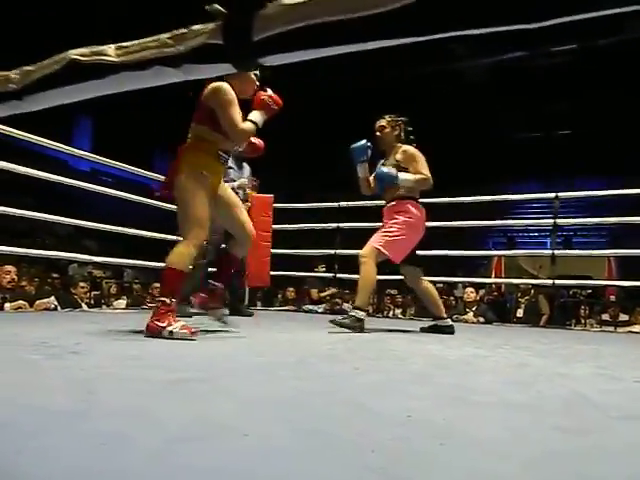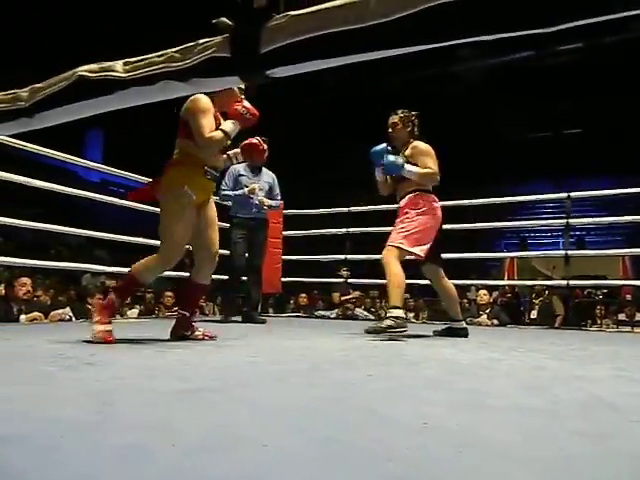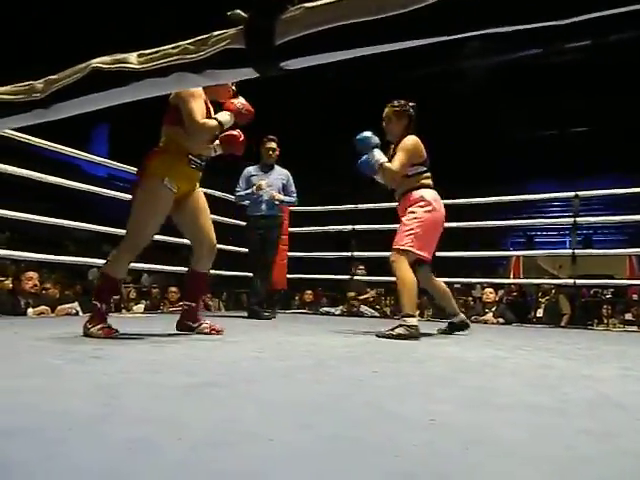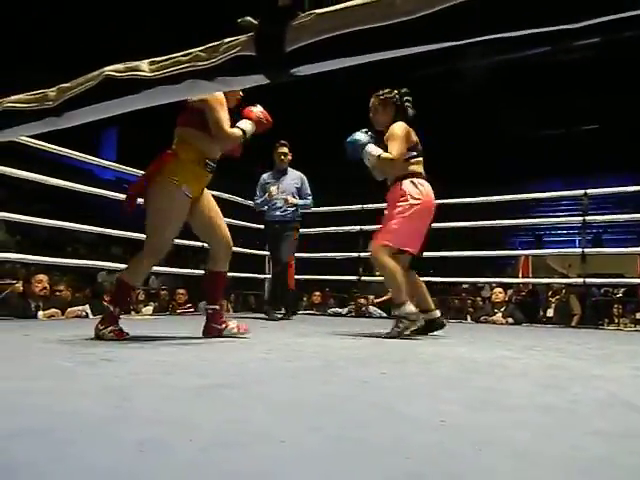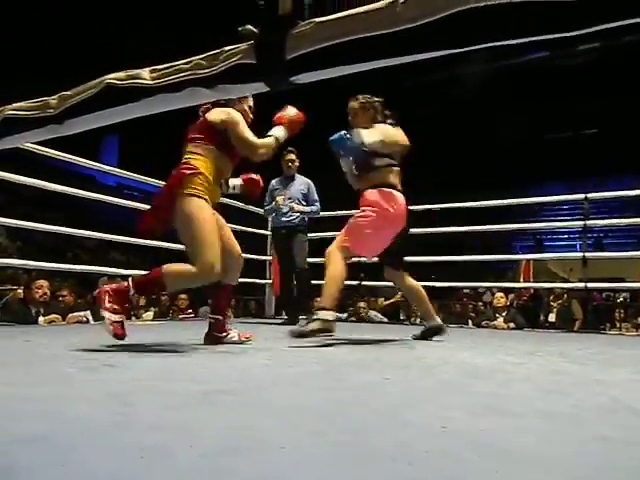
dt=0.2s
person 1, frame 1
left shoulder: (228, 99)
right shoulder: (222, 90)
right elbow: (239, 133)
left wrist: (244, 144)
right wrist: (261, 112)
left hip: (210, 175)
right hip: (195, 169)
left knee: (245, 234)
right knee: (194, 239)
right ankle: (162, 315)
person 1, frame 2
left shoulder: (216, 114)
right shoulder: (201, 102)
right elbow: (207, 144)
right wrist: (235, 123)
left hip: (201, 191)
right hip: (181, 184)
left knee: (209, 256)
right knee: (170, 254)
left ankle: (184, 324)
right ankle: (106, 310)
person 1, frame 3
left shoulder: (207, 104)
right shoulder: (192, 90)
right elbow: (198, 131)
left wrist: (222, 145)
right wrist: (229, 116)
left hip: (188, 182)
right hip: (165, 173)
left knee: (207, 246)
right knee: (134, 243)
left ankle: (190, 316)
right ankle: (96, 316)
person 1, frame 4
left shoulder: (214, 103)
right shoulder: (212, 94)
right elbow: (226, 137)
left wrist: (221, 149)
right wrist: (250, 123)
left hip: (194, 184)
right hip: (176, 178)
left knee: (223, 247)
right knee: (154, 251)
left ankle: (215, 320)
right ankle: (109, 319)
person 1, frame 5
left shoulder: (210, 124)
right shoulder: (228, 114)
right elbow: (257, 151)
left wrist: (238, 184)
right wrist: (282, 128)
left hip: (201, 194)
right hip: (192, 191)
left knee: (234, 259)
right knee: (207, 270)
left ankle: (217, 328)
right ankle: (119, 293)
person 2, frame 1
left shoulder: (407, 152)
right shoulder: (384, 161)
left elbow: (427, 180)
right elbow: (368, 190)
left wrist: (397, 177)
right wrist: (361, 163)
left hip: (407, 214)
right hip: (397, 216)
left knee: (367, 256)
right knee: (412, 276)
left ankle: (357, 315)
right ankle: (443, 321)
person 2, frame 2
left shoulder: (419, 147)
right shoulder: (398, 155)
left elbow: (433, 176)
right elbow: (385, 190)
left wrist: (403, 168)
right wrist: (380, 166)
left hip: (421, 208)
right hip: (412, 211)
left knee: (390, 255)
right knee: (434, 273)
left ankle: (396, 316)
right ankle: (458, 324)
person 2, frame 3
left shoulder: (410, 143)
right shoulder: (395, 146)
left elbow: (393, 176)
right elbow: (392, 181)
left wrist: (374, 151)
right wrist: (373, 168)
left hip: (423, 205)
right hip: (415, 209)
left knee: (398, 258)
right knee: (422, 273)
left ankle: (409, 323)
right ankle: (457, 317)
person 2, frame 4
left shoulder: (398, 129)
right shoulder: (388, 134)
left elbow: (392, 163)
right elbow: (381, 173)
left wrist: (367, 147)
right wrist: (365, 153)
left hip: (411, 195)
right hip: (405, 198)
left knee: (379, 251)
right knee: (399, 263)
left ankle: (406, 312)
right ankle: (432, 315)
person 2, frame 5
left shoulder: (382, 131)
right shoulder: (361, 143)
left elbow: (401, 143)
right elbow: (357, 184)
left wrist: (363, 137)
right wrist: (345, 157)
left hip: (381, 203)
right hip: (391, 208)
left knee: (335, 252)
right knee: (395, 274)
left ankle: (324, 317)
right ankle: (433, 322)
person 3, frame 1
left shoulder: (246, 168)
left wrist: (246, 197)
right wrist: (234, 186)
right knee: (206, 255)
left ankle: (236, 304)
right ankle: (184, 299)
person 3, frame 2
left shoulder: (270, 176)
right shoulder: (236, 170)
left elbow: (277, 202)
right elbow: (223, 194)
left wrist: (269, 203)
right wrist: (244, 192)
left hip: (260, 224)
right hip: (239, 222)
left knee: (256, 267)
right knee: (237, 264)
left ankle: (250, 310)
right ankle: (229, 307)
person 3, frame 3
left shoulder: (284, 174)
right shoulder: (249, 172)
left elbow: (293, 199)
right elbow: (238, 196)
left wrist: (281, 198)
right wrist: (254, 191)
left hip: (274, 222)
right hip: (254, 221)
left knee: (267, 264)
right knee: (256, 264)
left ankle: (256, 305)
right ankle: (257, 304)
person 3, frame 4
left shoulder: (299, 177)
right shoulder: (265, 178)
left elbow: (309, 202)
right elbow: (257, 204)
left wrist: (296, 202)
right wrist: (267, 198)
left hip: (290, 225)
right hip: (271, 226)
left knee: (284, 262)
right knee: (277, 265)
left ankle: (273, 305)
right ankle: (288, 306)
person 3, frame 5
left shoulder: (306, 183)
right shoulder: (274, 184)
left elbow: (316, 208)
right elbow: (266, 211)
left wrist: (302, 209)
right wrist: (274, 206)
left hip: (298, 230)
right hip: (279, 231)
left knee: (300, 267)
right knee: (285, 272)
left ankle: (303, 308)
right ankle: (291, 312)
